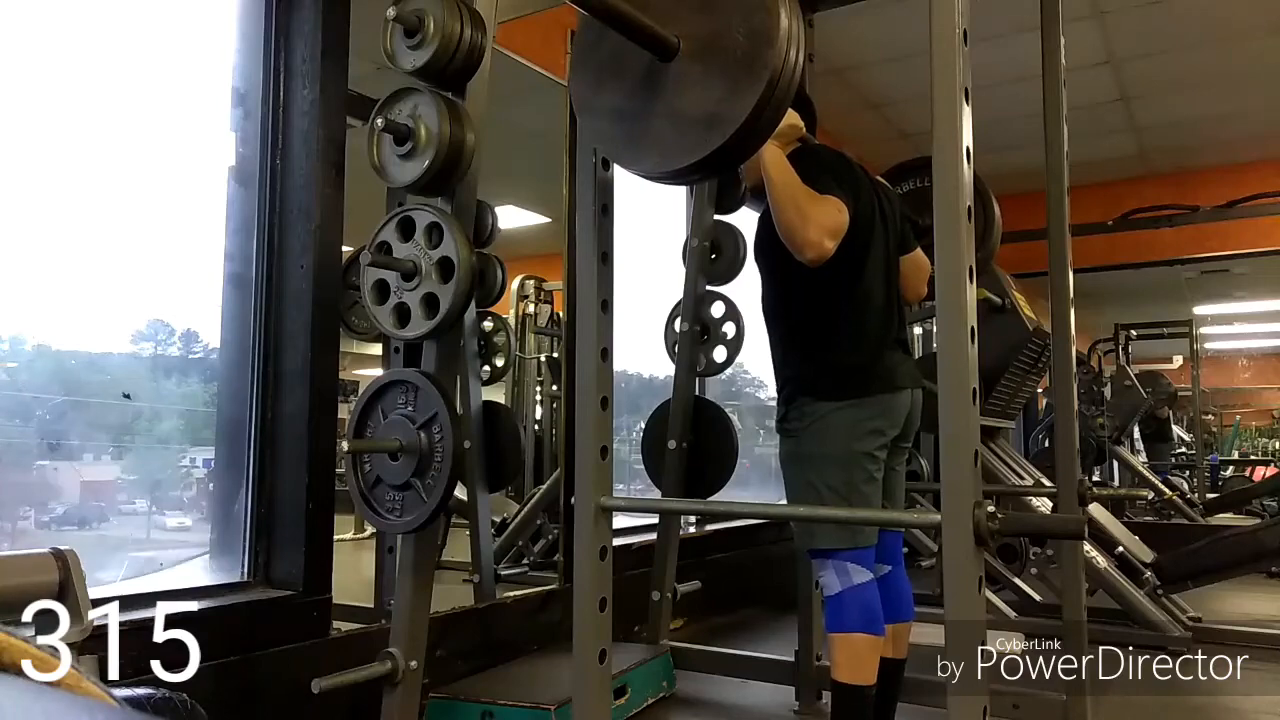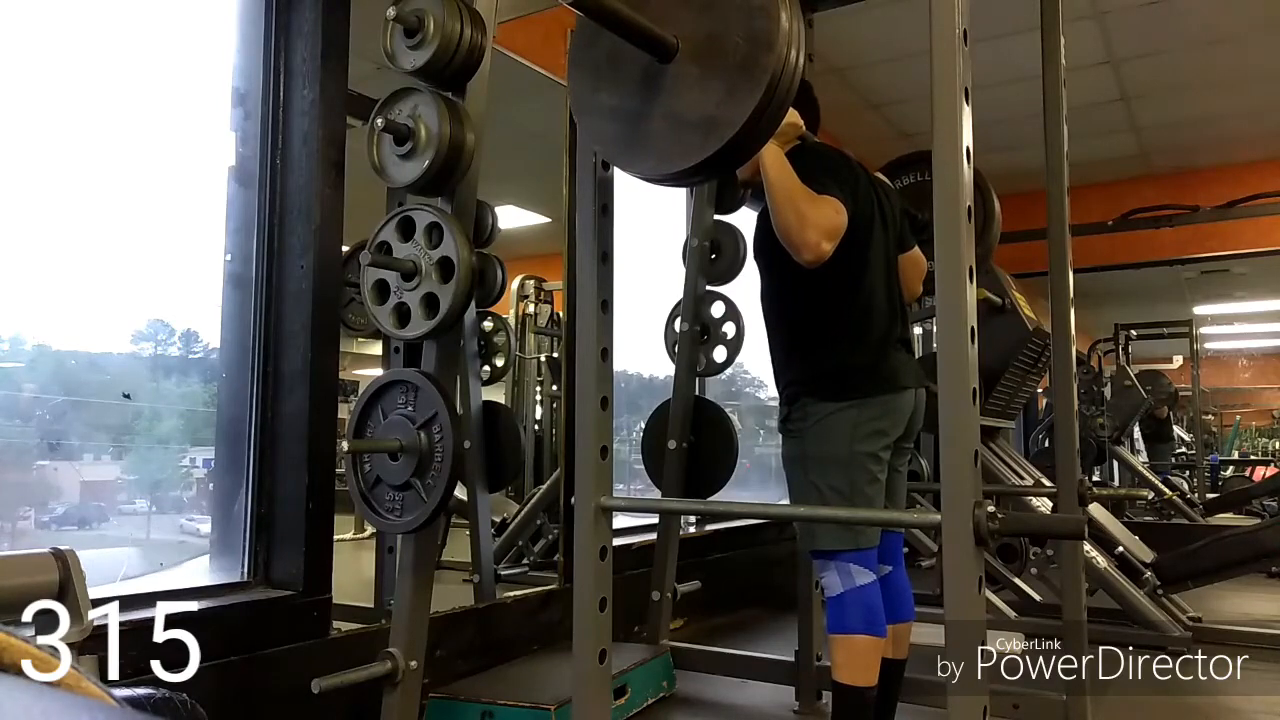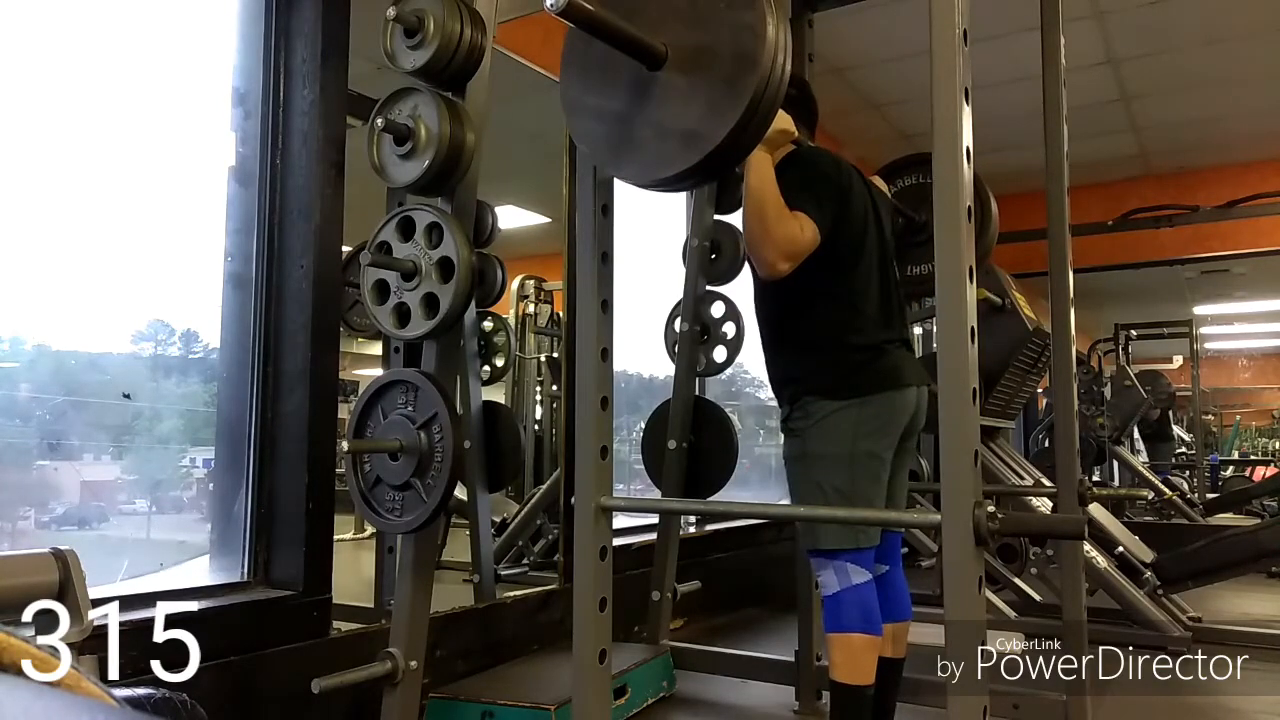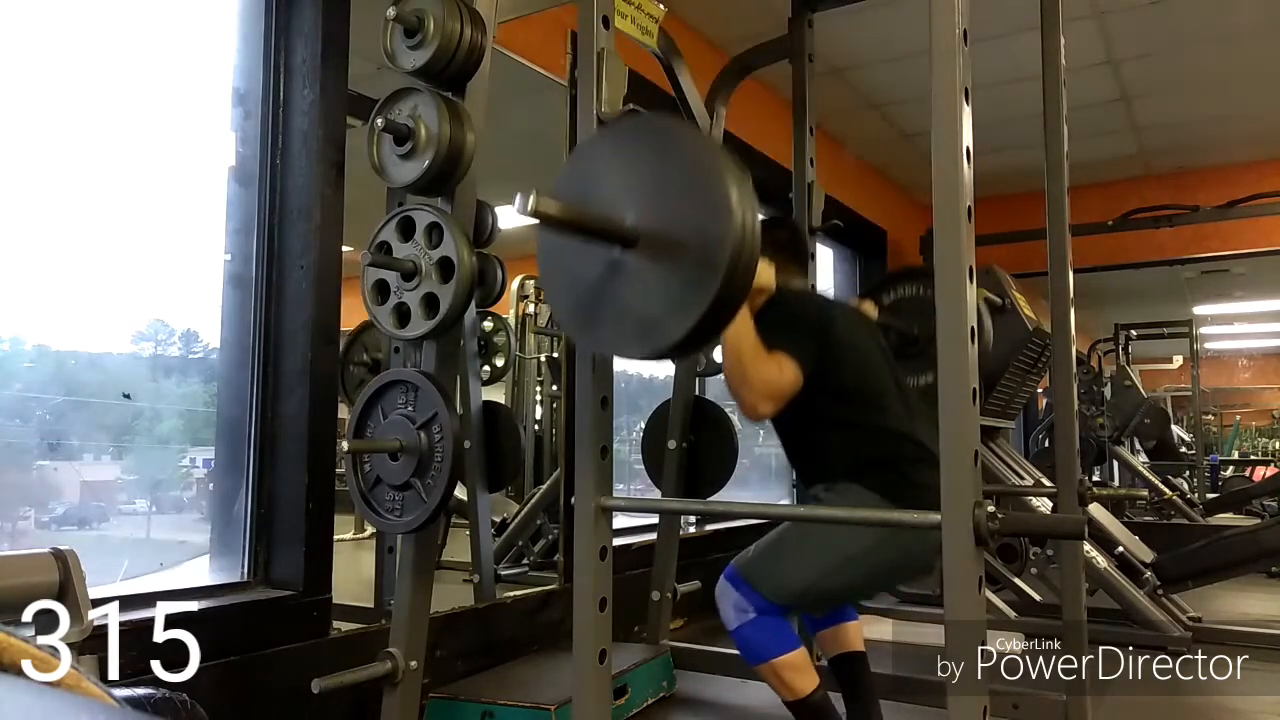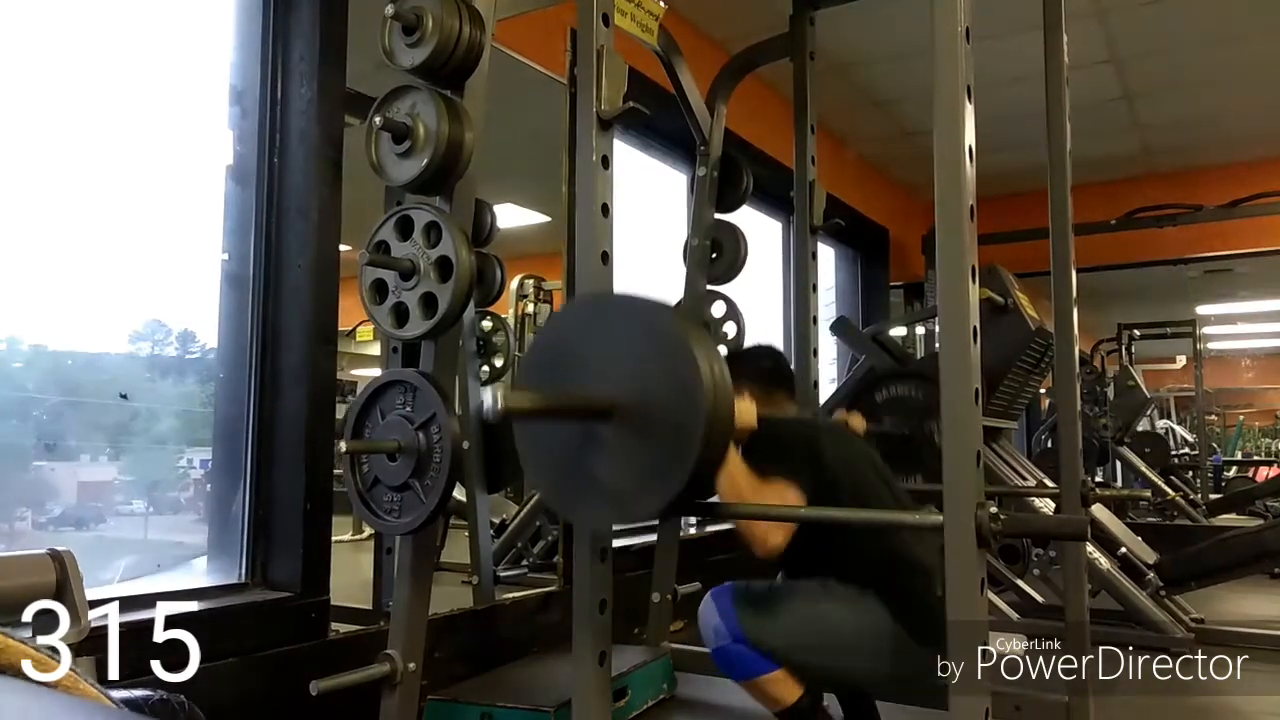
dt=1s
person 1, frame 1
left shoulder: (813, 165)
right shoulder: (861, 182)
left elbow: (815, 240)
right elbow: (916, 282)
left wrist: (768, 150)
left hip: (839, 396)
right hip: (888, 388)
left knee: (844, 566)
right knee: (880, 558)
person 1, frame 2
left shoulder: (812, 164)
right shoulder: (860, 179)
left elbow: (813, 240)
right elbow: (913, 279)
left wrist: (768, 148)
left hip: (841, 395)
right hip: (890, 387)
left knee: (845, 566)
right knee: (880, 560)
person 1, frame 3
left shoulder: (805, 169)
right shoulder: (851, 180)
left elbow: (775, 253)
left wrist: (755, 149)
left hip: (845, 393)
right hip: (892, 384)
left knee: (842, 566)
right knee: (878, 562)
person 1, frame 4
left shoulder: (787, 310)
right shoulder: (837, 314)
left elbow: (759, 397)
left hip: (894, 503)
right hip: (926, 498)
left knee: (743, 593)
right knee: (811, 578)
person 1, frame 5
left shoulder: (773, 438)
right shoulder: (826, 430)
left elbow: (769, 532)
left hip: (903, 624)
right hip: (928, 612)
left knee: (722, 615)
right knee: (795, 596)
